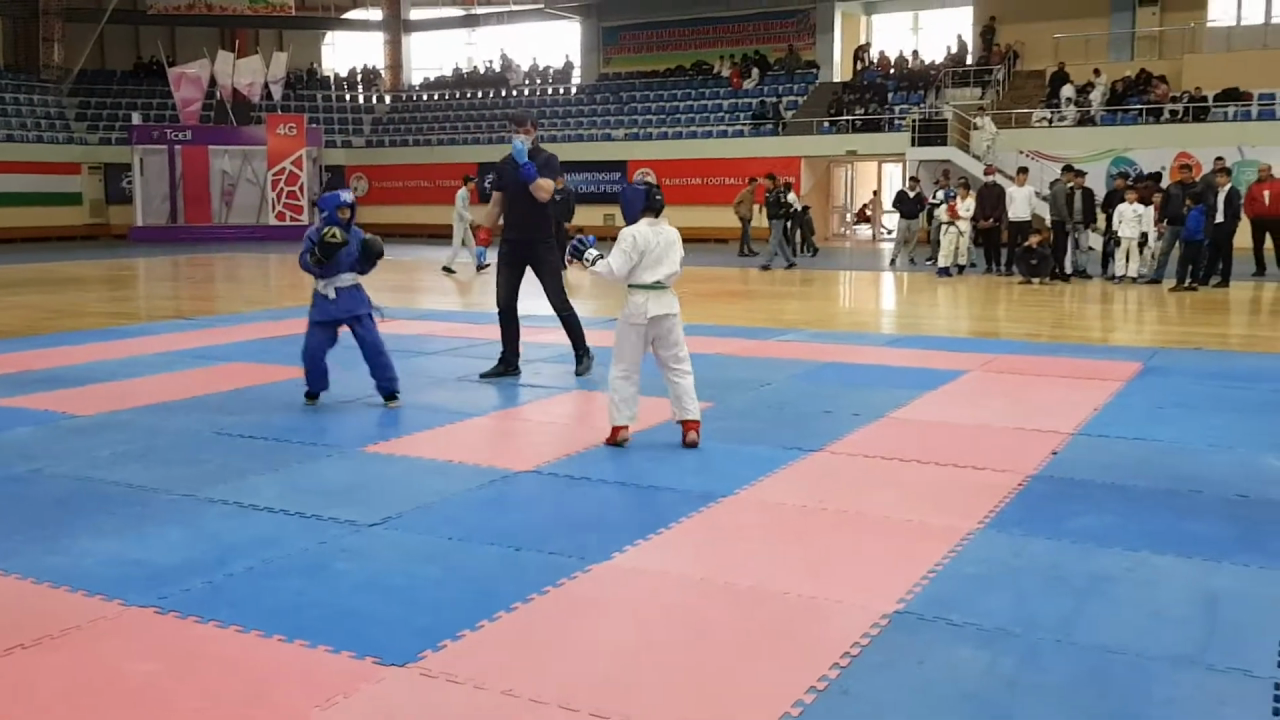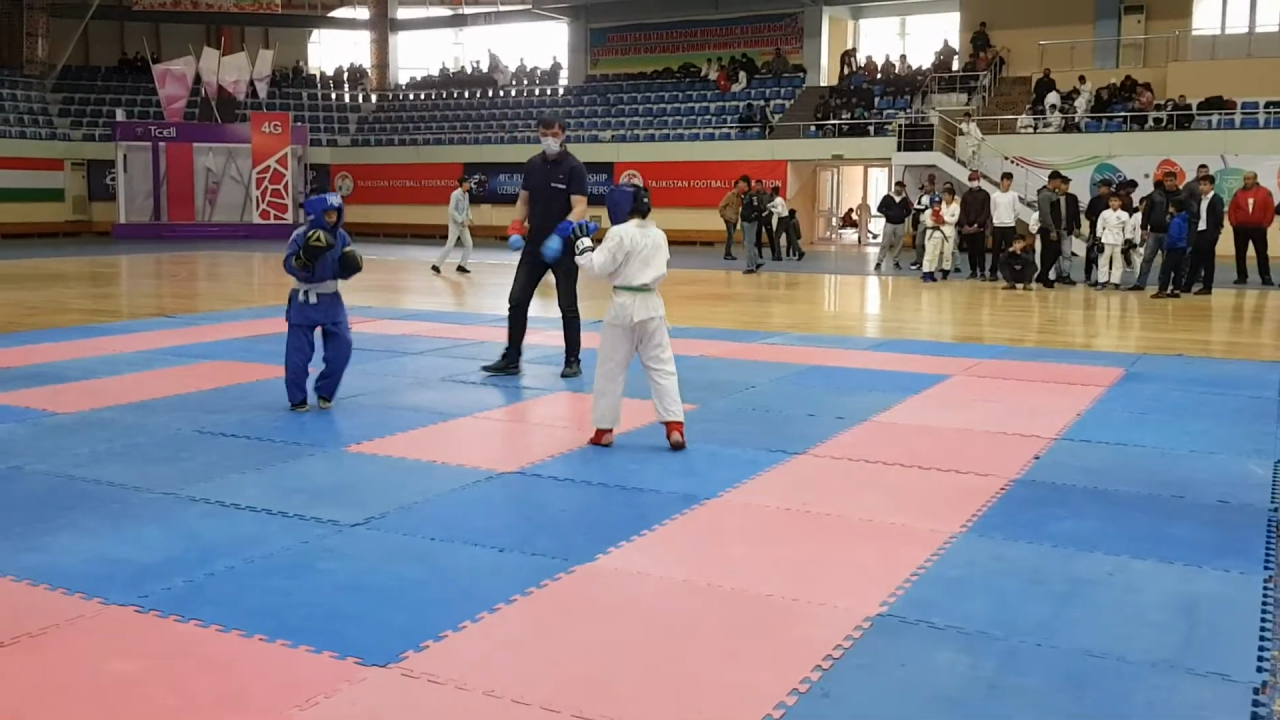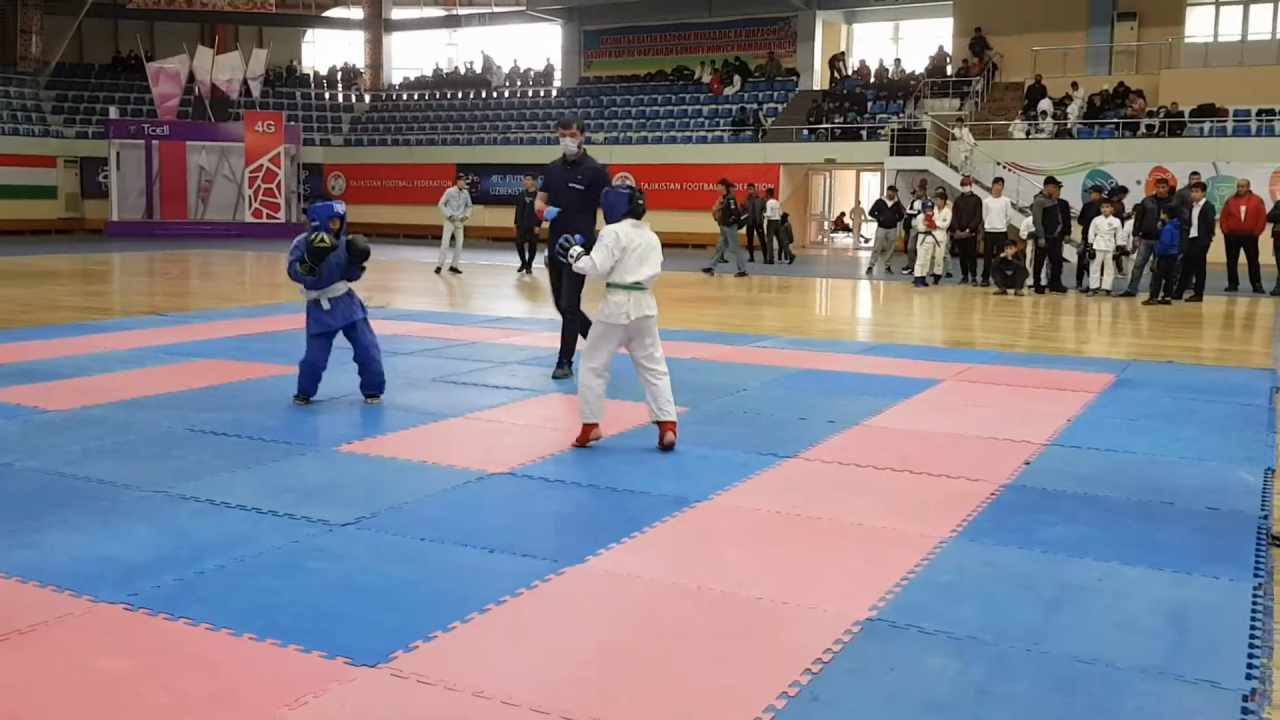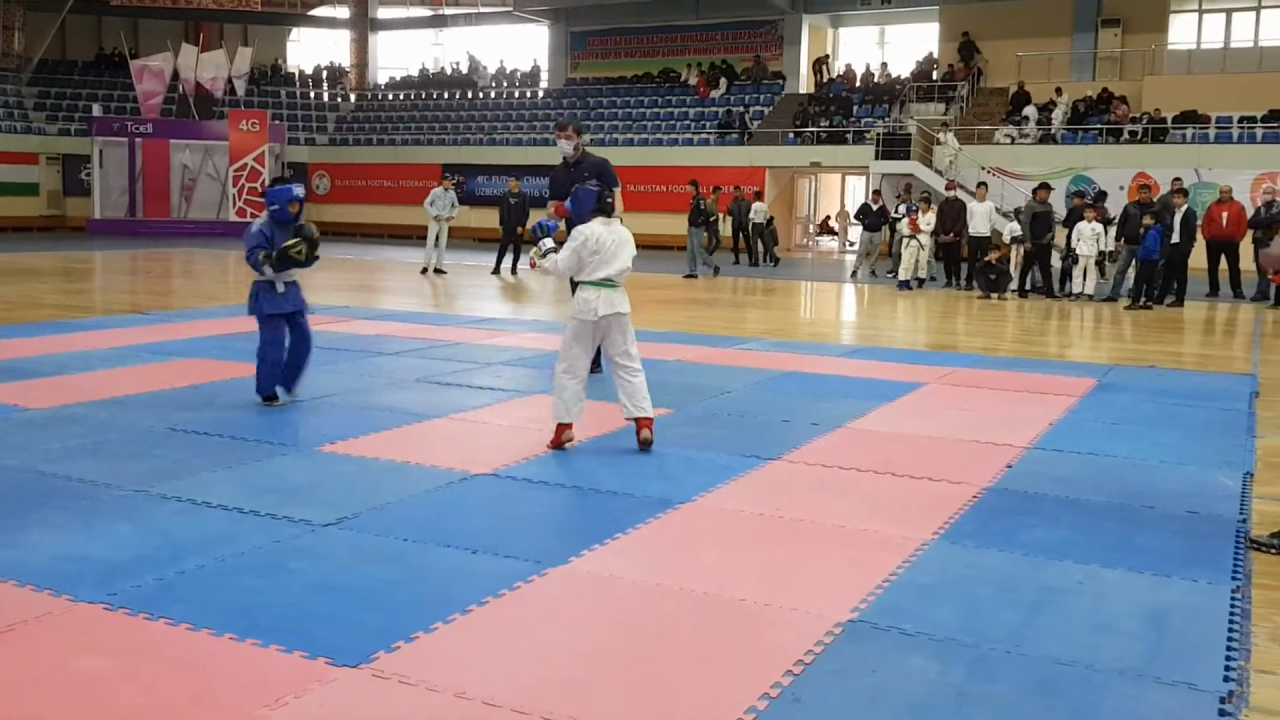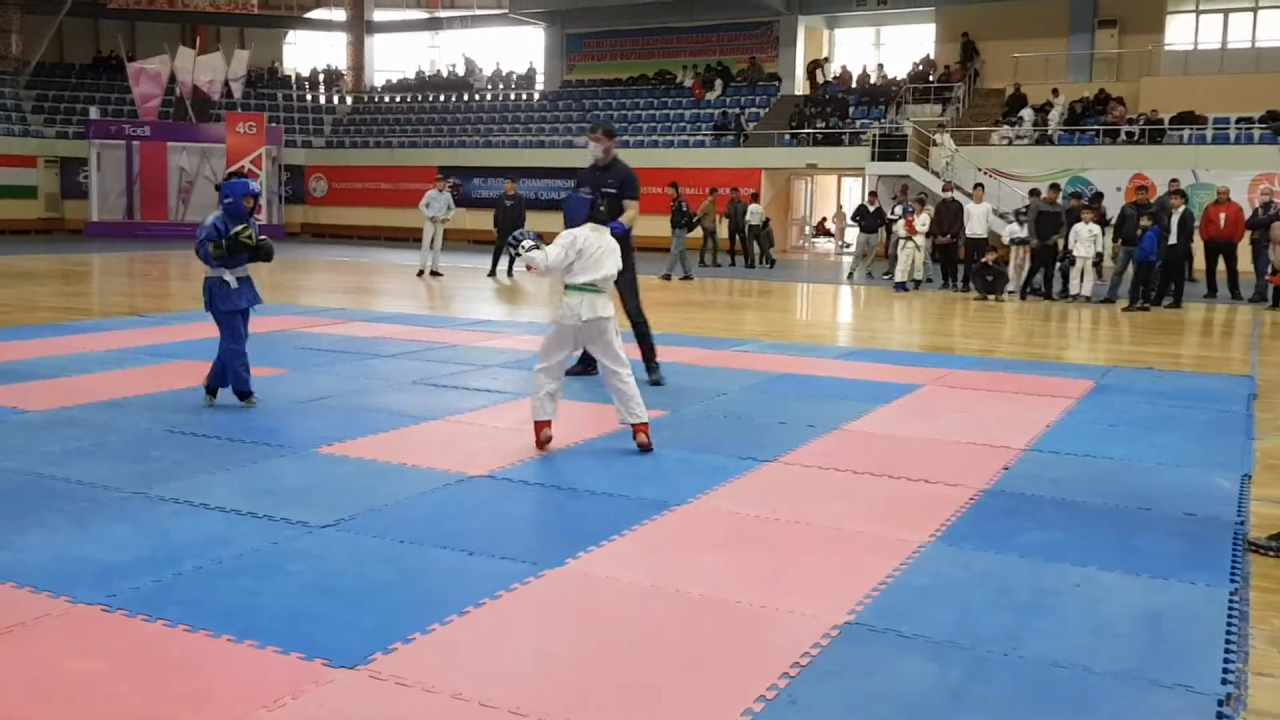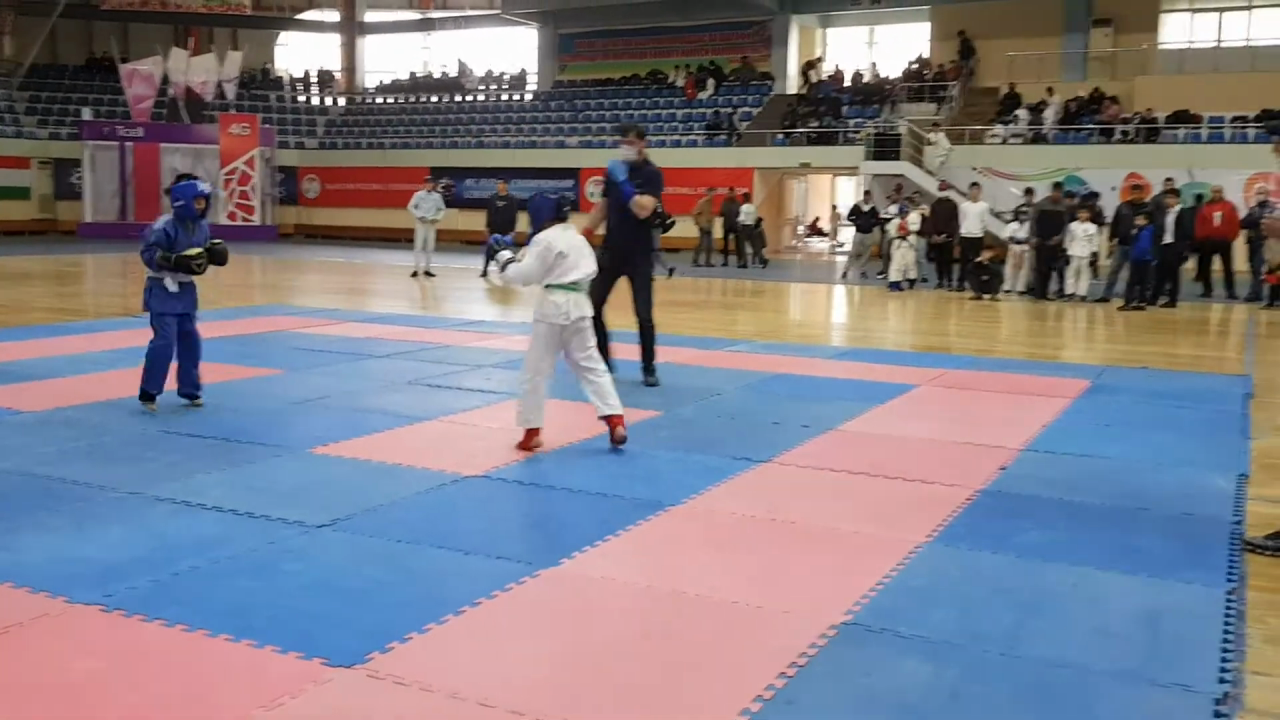
dt=0.3s
person 1, frame 1
left shoulder: (631, 234)
right shoulder: (673, 234)
left elbow: (614, 270)
left wrist: (589, 255)
left hip: (638, 306)
right hip: (666, 304)
left knee: (624, 369)
right knee: (678, 367)
left ankle: (621, 427)
right ankle: (690, 427)
person 1, frame 2
left shoulder: (619, 234)
right shoulder: (659, 236)
left elbow: (598, 267)
left wrist: (583, 245)
left hip: (624, 307)
right hip: (651, 306)
left knee: (610, 371)
right knee: (662, 369)
left ankle: (604, 430)
right ankle: (674, 428)
person 1, frame 3
left shoulder: (613, 233)
right shoulder: (652, 238)
left elbow: (596, 267)
left wrist: (574, 252)
left hip: (616, 306)
right hip: (644, 305)
left knee: (594, 366)
right knee: (654, 367)
left ankle: (590, 427)
right ankle: (667, 428)
person 1, frame 4
left shoulder: (584, 233)
right shoulder: (625, 234)
left elbow: (561, 268)
left wrist: (546, 246)
left hip: (588, 303)
right hip: (616, 303)
left knee: (570, 368)
right knee: (629, 366)
left ankle: (565, 426)
right ankle: (644, 424)
person 1, frame 5
left shoulder: (573, 236)
right shoulder: (611, 242)
left elbow: (548, 263)
left wrist: (526, 247)
left hip: (572, 308)
right hip: (601, 308)
left knee: (548, 366)
right knee: (618, 369)
left ankle: (543, 425)
right ankle: (640, 428)
person 1, frame 6
left shoulder: (545, 239)
right shoulder: (578, 239)
left elbow: (524, 275)
left wrist: (505, 259)
left hip: (553, 306)
right hip: (579, 306)
left knee: (536, 370)
right knee: (592, 367)
left ankle: (532, 431)
right ankle: (616, 422)
person 2, frame 1
left shoulder: (548, 160)
right shoulder: (505, 164)
left elbow: (543, 193)
right elbow: (496, 204)
left wrist: (524, 163)
left hip: (542, 243)
right hip: (511, 243)
left knee: (559, 302)
right knee: (505, 304)
left ankle: (583, 354)
right ankle: (509, 362)
person 2, frame 2
left shoulder: (574, 167)
right shoulder: (532, 165)
left elbow: (580, 209)
right elbow: (524, 201)
left wrist: (559, 236)
right wrist: (515, 230)
left hip: (563, 246)
right hip: (534, 244)
left knee: (567, 306)
right knee: (517, 300)
left ankle: (573, 361)
right ankle: (511, 359)
person 2, frame 3
left shoulder: (595, 171)
right shoulder: (553, 168)
right elbow: (540, 201)
right wrist: (544, 211)
left hip: (580, 247)
left knee: (569, 306)
right knee: (564, 306)
left ankle: (564, 362)
person 2, frame 4
left shoulder: (599, 165)
right shoulder: (557, 174)
left elbow: (616, 200)
right elbow: (552, 211)
right wrist: (563, 209)
right ankle: (592, 359)
person 2, frame 5
left shoulder: (624, 174)
right shoulder: (585, 175)
left elbow: (632, 213)
left wrist: (609, 231)
left hip: (618, 251)
left knee: (633, 311)
left ankle: (652, 365)
right ankle: (588, 361)
person 2, frame 6
left shoulder: (652, 174)
right shoulder: (614, 171)
left elbow: (643, 210)
right elbow: (601, 208)
left wrist: (622, 182)
left hip: (639, 254)
right hip: (610, 250)
left knee: (643, 314)
right knee: (592, 305)
left ankle: (649, 368)
right ankle: (601, 361)
person 3, frame 1
left shoulder: (355, 233)
right shoulder: (314, 234)
left elbow: (363, 268)
right elbow: (307, 264)
left wrist: (372, 256)
right wrist: (320, 252)
left hip: (354, 295)
right hip: (326, 298)
left knee: (372, 343)
right knee: (314, 347)
left ankle: (389, 390)
right ankle: (315, 388)
person 3, frame 2
left shoulder: (340, 236)
right shoulder: (301, 236)
left elbow: (344, 272)
right elbow: (291, 267)
left wrist: (351, 265)
right wrist: (306, 255)
left hip: (330, 300)
right hip: (304, 301)
left knee: (341, 348)
right knee: (298, 352)
left ankle: (325, 392)
right ankle: (298, 398)
person 3, frame 3
left shoulder: (342, 241)
right shoulder: (302, 244)
left elbow: (351, 276)
right elbow: (296, 273)
left wrist: (357, 261)
right wrist: (312, 258)
left hip: (346, 302)
right hip: (320, 308)
left knee: (368, 347)
right knee: (316, 357)
left ankle: (373, 389)
right ankle: (304, 392)
person 3, frame 4
left shoulder: (295, 226)
right shoulder: (261, 228)
left elbow: (301, 262)
right elbow: (255, 260)
left wrist: (310, 250)
right wrist: (280, 257)
left hip: (291, 289)
right hip: (267, 292)
left knee: (302, 338)
right knee: (273, 343)
left ankle: (287, 381)
right ankle: (267, 391)
person 3, frame 5
left shoulder: (249, 223)
right shoulder: (215, 222)
right elbow: (204, 252)
left wrist: (259, 252)
right wrist: (228, 245)
left hip: (242, 285)
right hip: (220, 287)
left knee: (236, 338)
right knee: (235, 340)
left ankle: (214, 384)
right ankle: (243, 390)
person 3, frame 6
left shoulder: (201, 226)
right shoulder: (164, 226)
right elbow: (148, 256)
left wrist: (212, 256)
right wrist: (175, 261)
left hip: (185, 290)
right hip: (162, 290)
left knee: (191, 342)
right knee: (164, 340)
left ankle: (189, 390)
right ankle: (149, 391)
